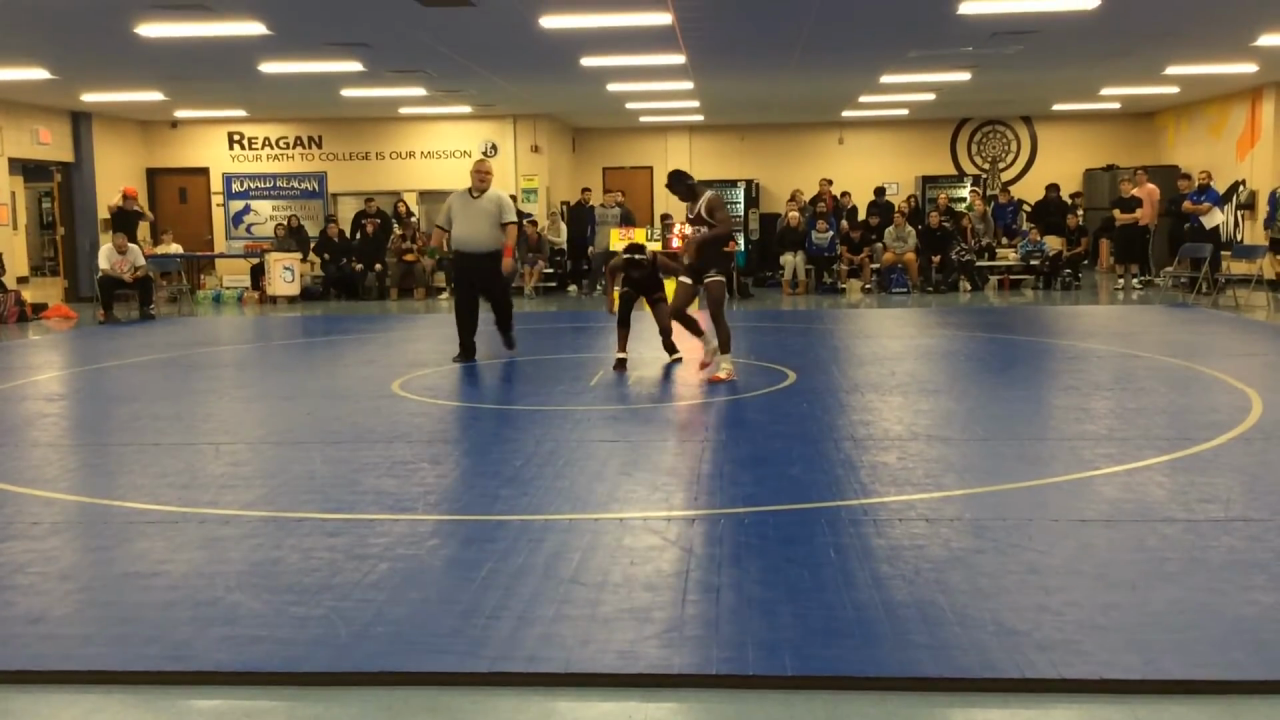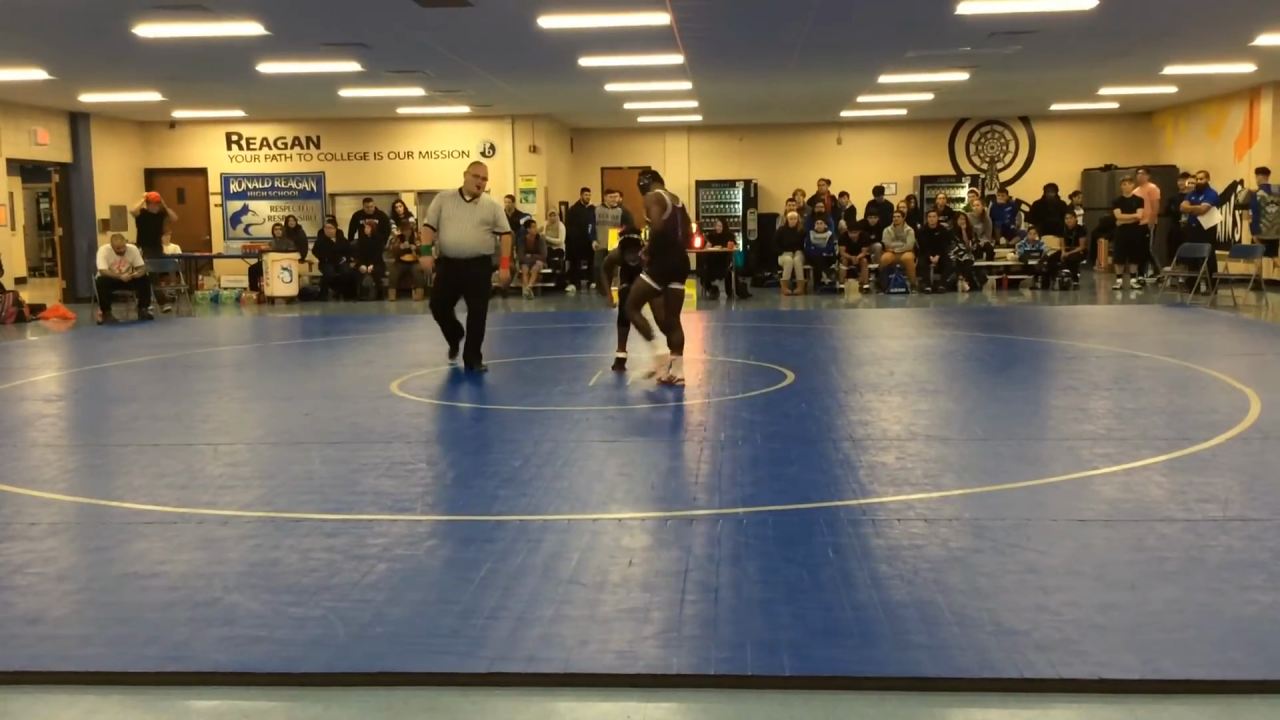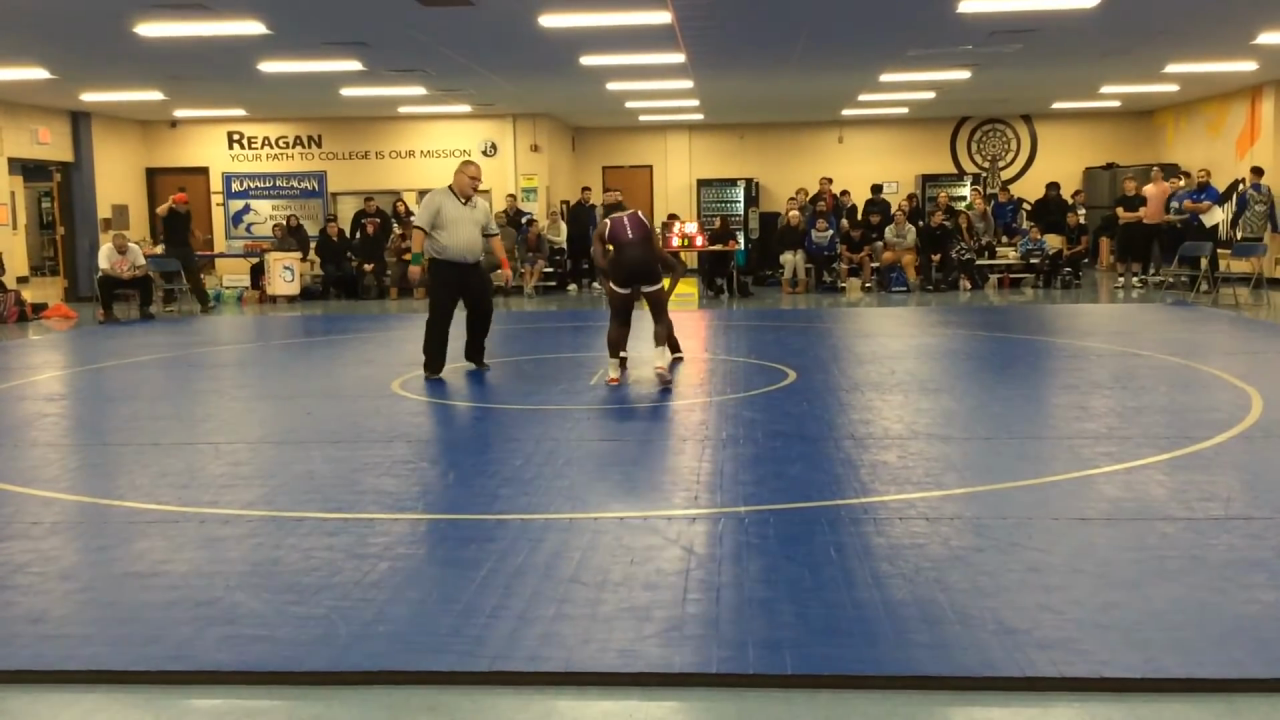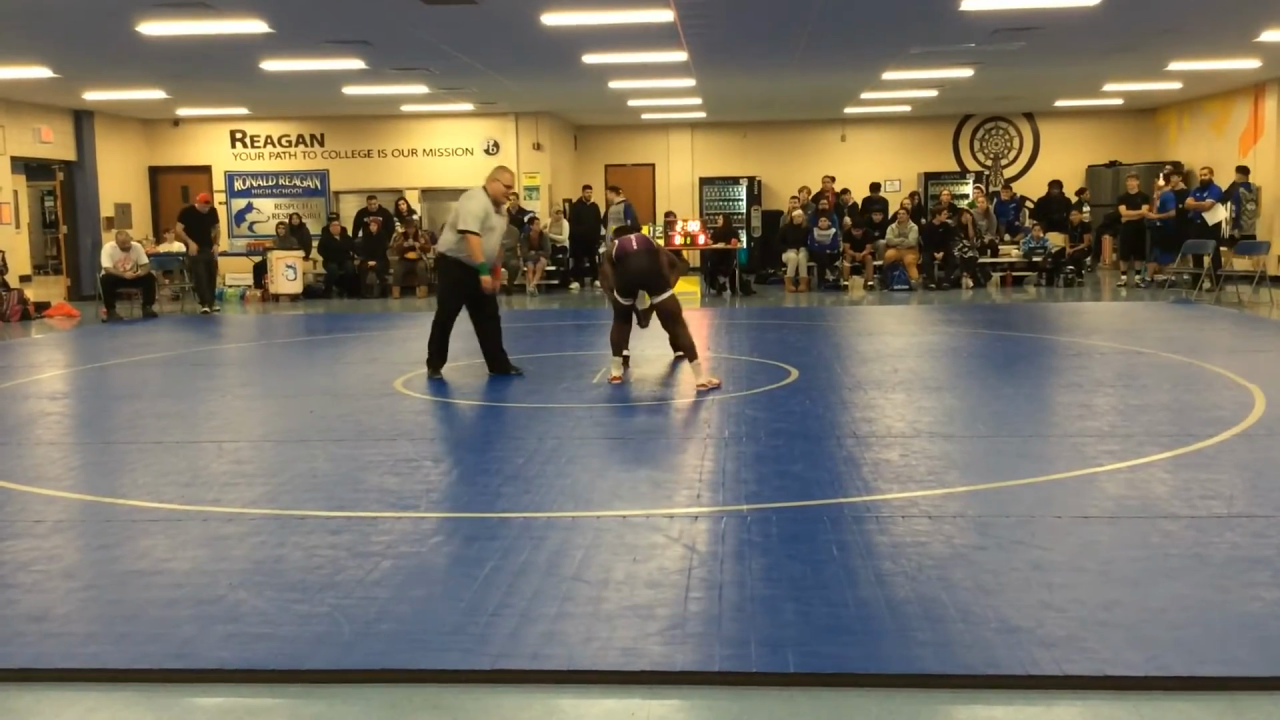
dt=0.5s
person 1, frame 1
left shoulder: (500, 199)
right shoulder: (455, 199)
left elbow: (511, 226)
right elbow: (442, 227)
left wrist: (508, 254)
left hip: (491, 259)
right hip: (462, 259)
left knee: (501, 301)
right knee: (464, 306)
left ankle: (506, 333)
right ankle: (467, 351)
person 1, frame 2
left shoulder: (492, 205)
right shoulder: (443, 199)
left elbow: (505, 235)
right elbow: (429, 227)
left wrist: (504, 265)
right wrist: (426, 252)
left hip: (478, 266)
right hip: (448, 264)
left knee: (477, 312)
right knee: (439, 307)
left ankle: (473, 359)
right ankle: (455, 338)
person 1, frame 3
left shoulder: (482, 206)
right shoulder: (436, 199)
left elbow: (492, 236)
right elbow: (420, 230)
left wrist: (504, 264)
right wrist: (416, 261)
left hip: (473, 268)
right hip: (444, 268)
left knee: (483, 311)
right knee: (439, 318)
left ankle: (475, 355)
right ankle: (433, 366)
person 1, frame 4
left shoulder: (500, 209)
right shoulder: (474, 202)
left elbow: (496, 244)
right elbow: (471, 237)
left wrist: (496, 274)
right wrist: (483, 271)
left hip: (479, 272)
right hip: (454, 266)
left knee: (489, 318)
right knee: (446, 316)
left ankle: (500, 365)
right ankle: (434, 365)
person 2, frame 1
left shoulder: (712, 200)
right shoulder: (690, 206)
left elbow: (726, 229)
left wrist: (700, 238)
right wrist: (689, 245)
left hip: (715, 262)
right hip: (696, 262)
left knee: (716, 315)
right knee: (676, 310)
left ankle: (727, 367)
right ankle: (708, 345)
person 2, frame 2
left shoulder: (652, 197)
right shoulder: (677, 200)
left elbow: (657, 226)
right elbow: (687, 236)
left wrist: (649, 250)
left hip: (662, 260)
right hip: (680, 261)
left knee: (632, 307)
right knee: (671, 319)
left ankle: (659, 356)
right ankle: (676, 370)
person 2, frame 3
left shoulder: (602, 226)
right shoulder: (641, 216)
left elbow: (600, 262)
right elbow: (656, 249)
left hip: (623, 261)
right hip: (647, 258)
left knee: (618, 319)
right knee: (660, 317)
left ankle: (614, 372)
right ankle: (661, 362)
person 2, frame 4
left shoulder: (611, 248)
right shoulder: (649, 241)
left elbow: (612, 285)
right elbow: (672, 269)
left wrist: (636, 311)
right wrist: (650, 308)
left hip: (626, 272)
right hip: (652, 270)
left knee: (620, 321)
right knee: (678, 324)
left ankle: (616, 372)
right ankle: (701, 378)
